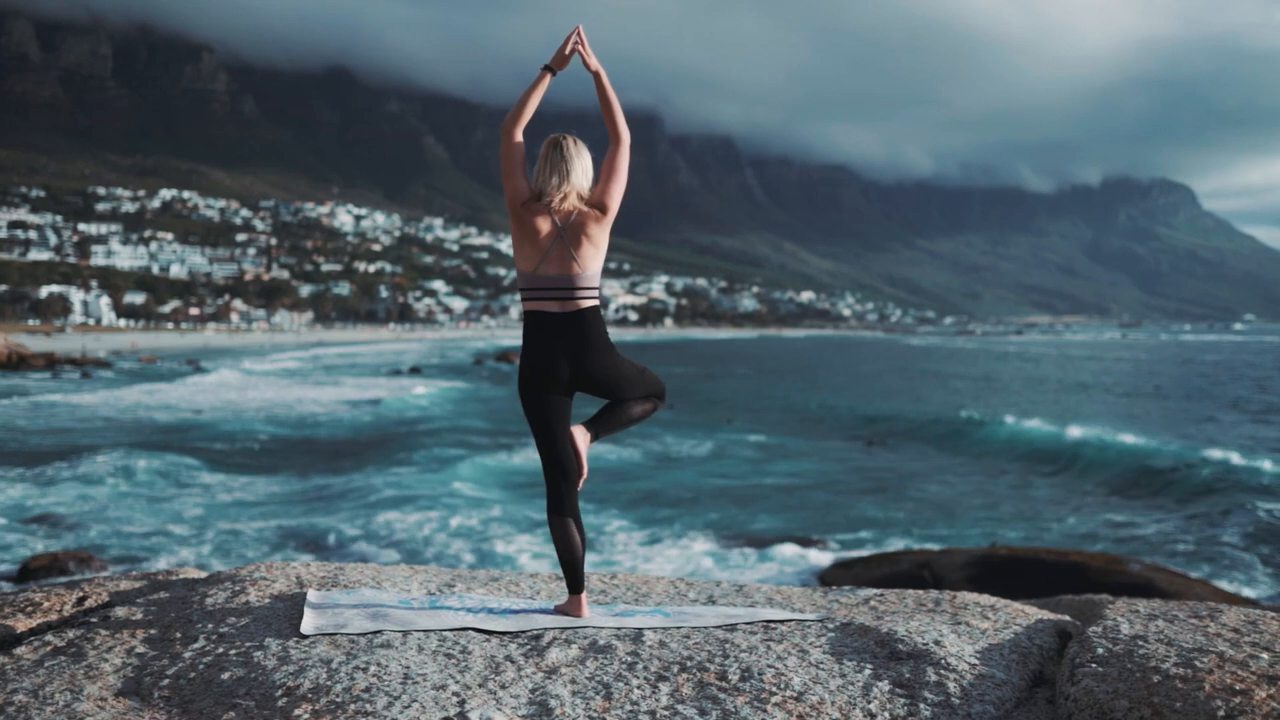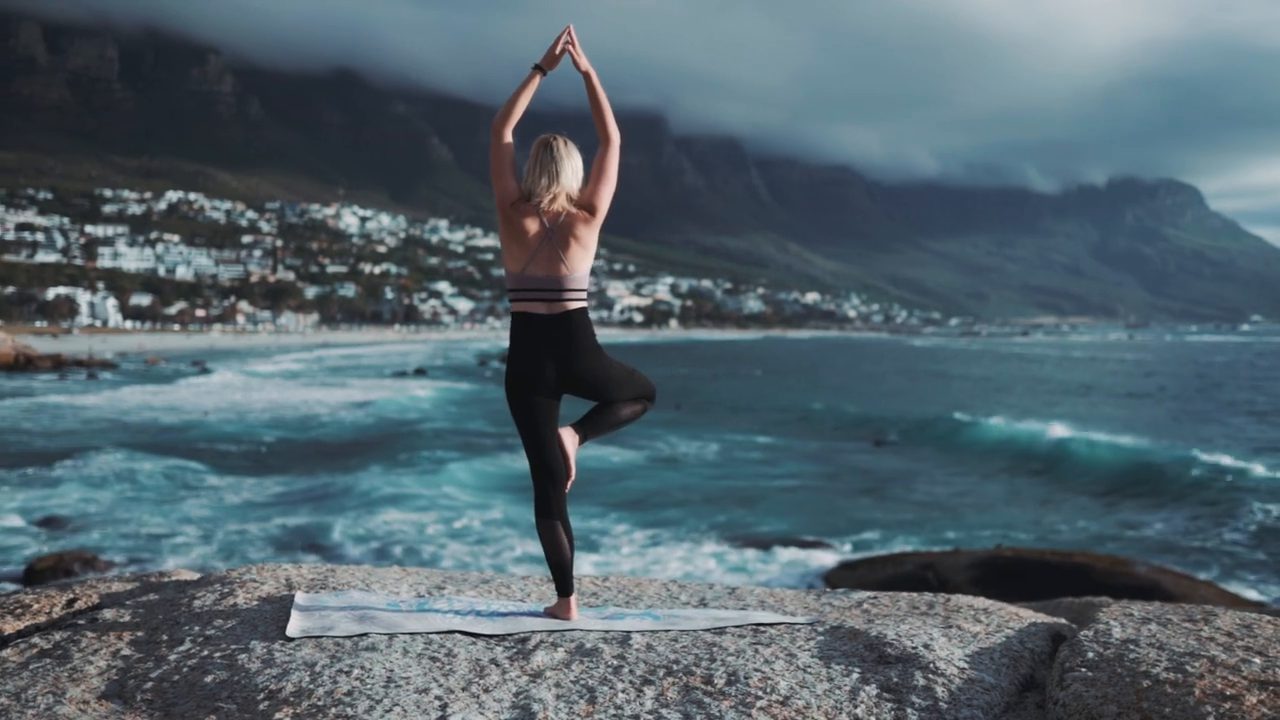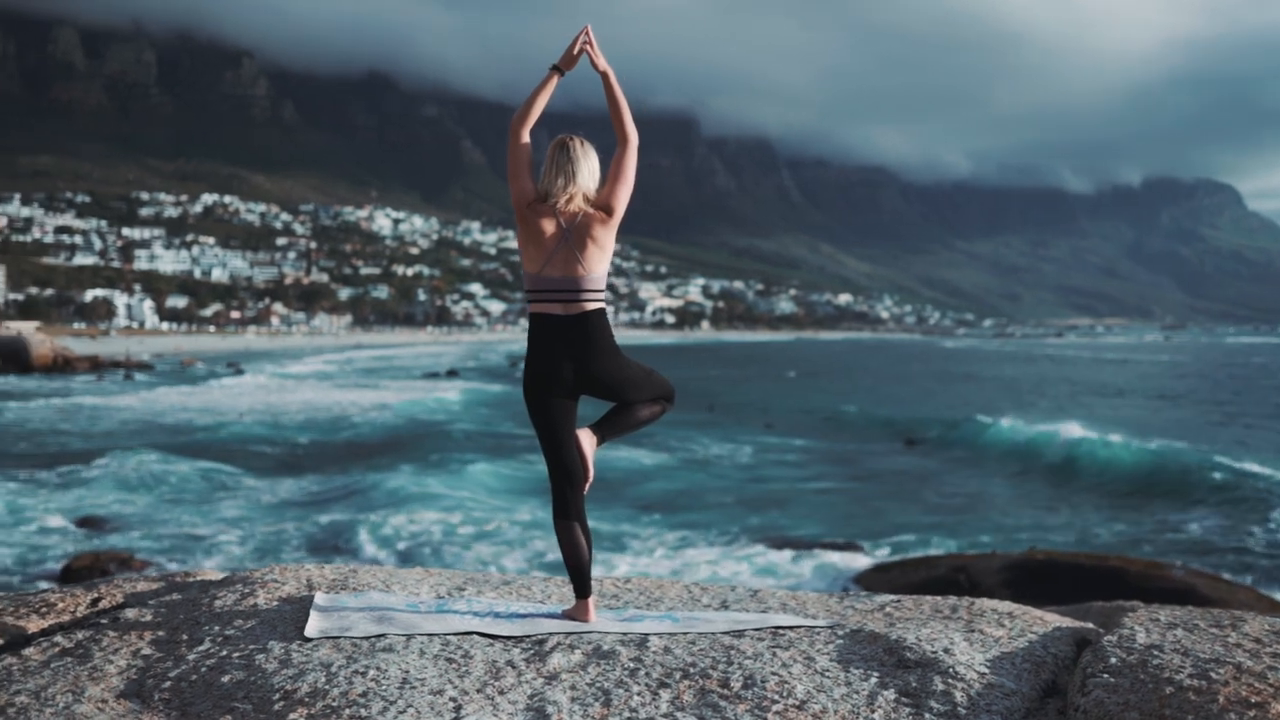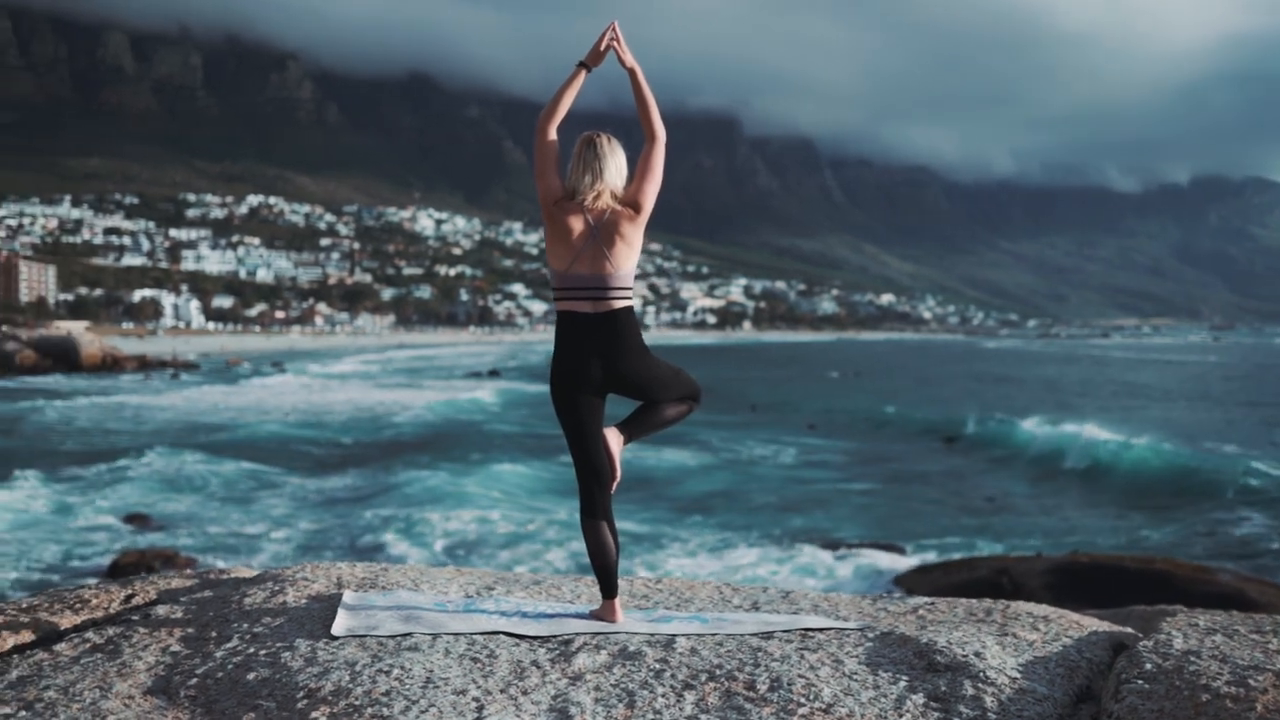
dt=0.5s
person 1, frame 1
left shoulder: (523, 216)
right shoulder: (598, 217)
left elbow: (512, 132)
right elbow: (622, 137)
left wrist: (551, 69)
right wrist: (595, 69)
left hip: (540, 358)
right hip: (590, 352)
left knee: (560, 483)
right knee: (653, 391)
left ankle: (577, 598)
right ankle: (587, 432)
person 1, frame 2
left shoulder: (512, 216)
right shoulder: (587, 218)
left elbow: (500, 133)
right elbow: (612, 139)
left wrist: (542, 68)
right wrist: (585, 69)
left hip: (527, 360)
right hip: (577, 355)
left knee: (547, 486)
right knee: (643, 392)
left ankle: (565, 601)
right ankle: (576, 434)
person 1, frame 3
left shoulder: (529, 217)
right shoulder: (604, 219)
left elbow: (518, 133)
right elbow: (629, 140)
left wrist: (559, 69)
right wrist: (603, 69)
left hip: (544, 361)
right hip: (595, 355)
left knee: (565, 488)
right knee: (661, 393)
left ankle: (584, 604)
right ankle: (594, 436)
person 1, frame 4
left shoulder: (556, 214)
right shoulder: (632, 216)
left elbow: (545, 130)
right elbow: (657, 136)
left wrist: (587, 64)
right wrist: (630, 65)
left hip: (572, 359)
right hip: (623, 353)
left knee: (593, 487)
right knee: (687, 392)
left ankle: (610, 604)
right ankle: (621, 434)
